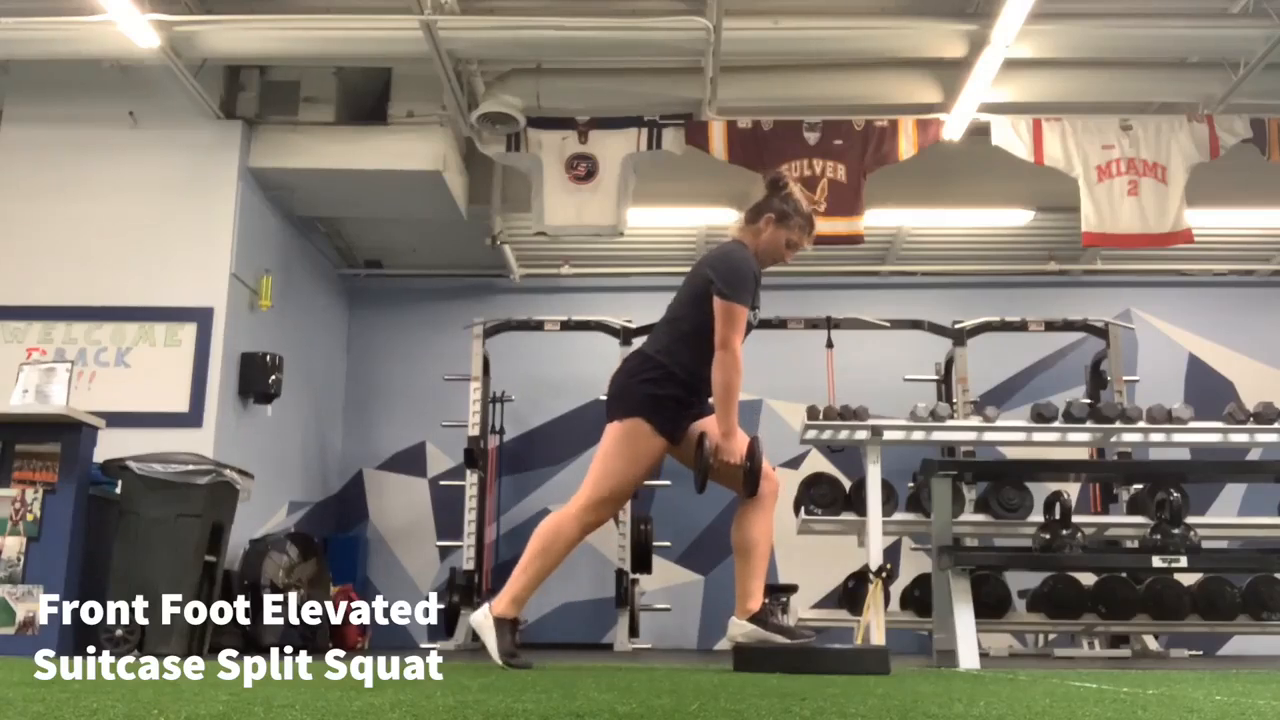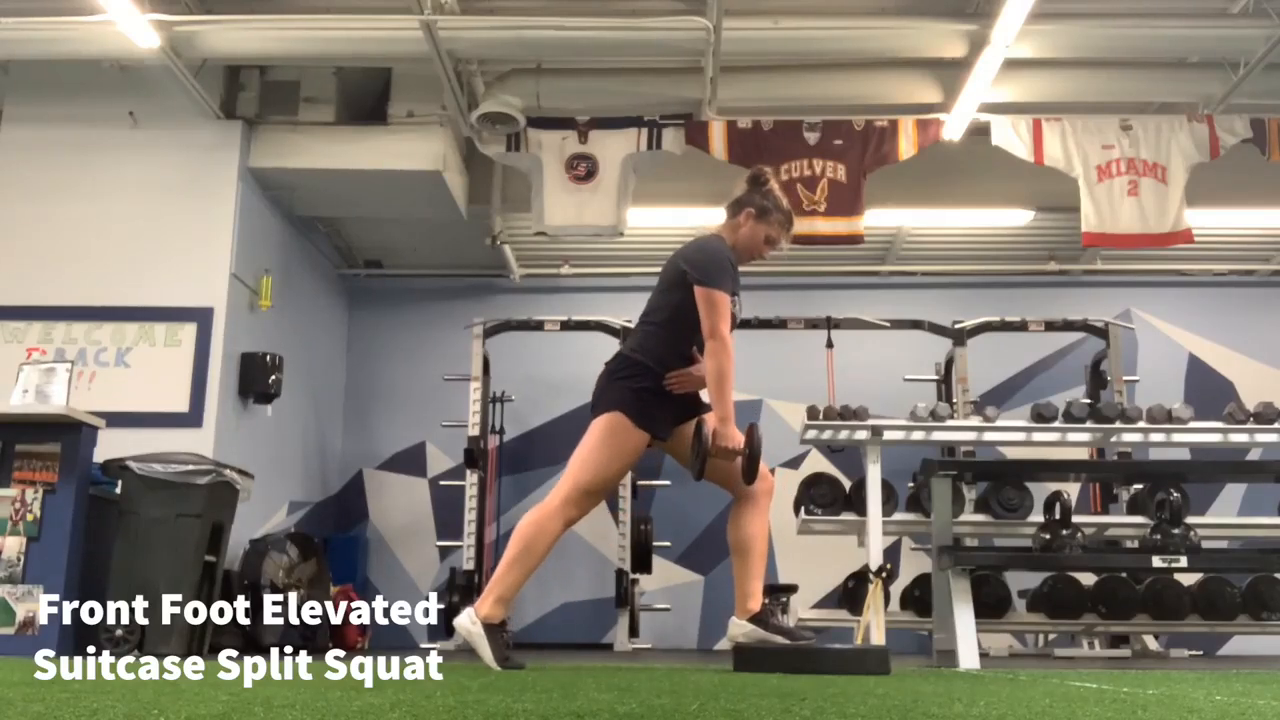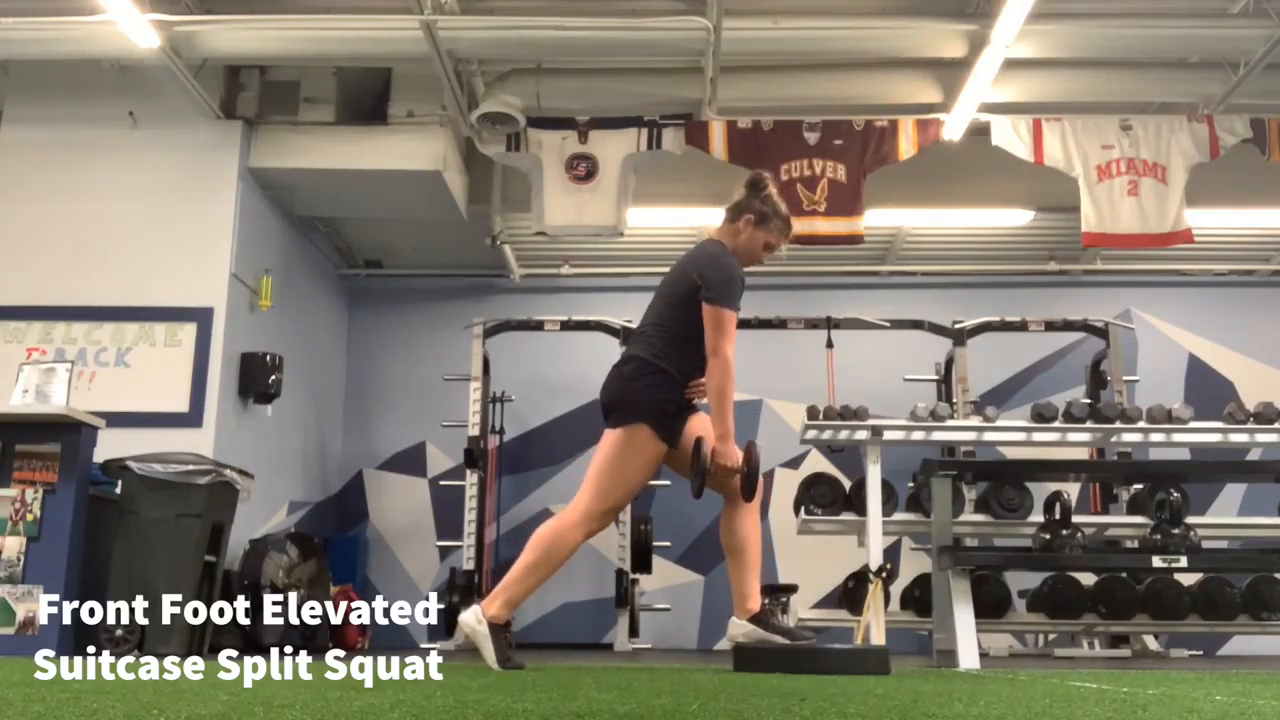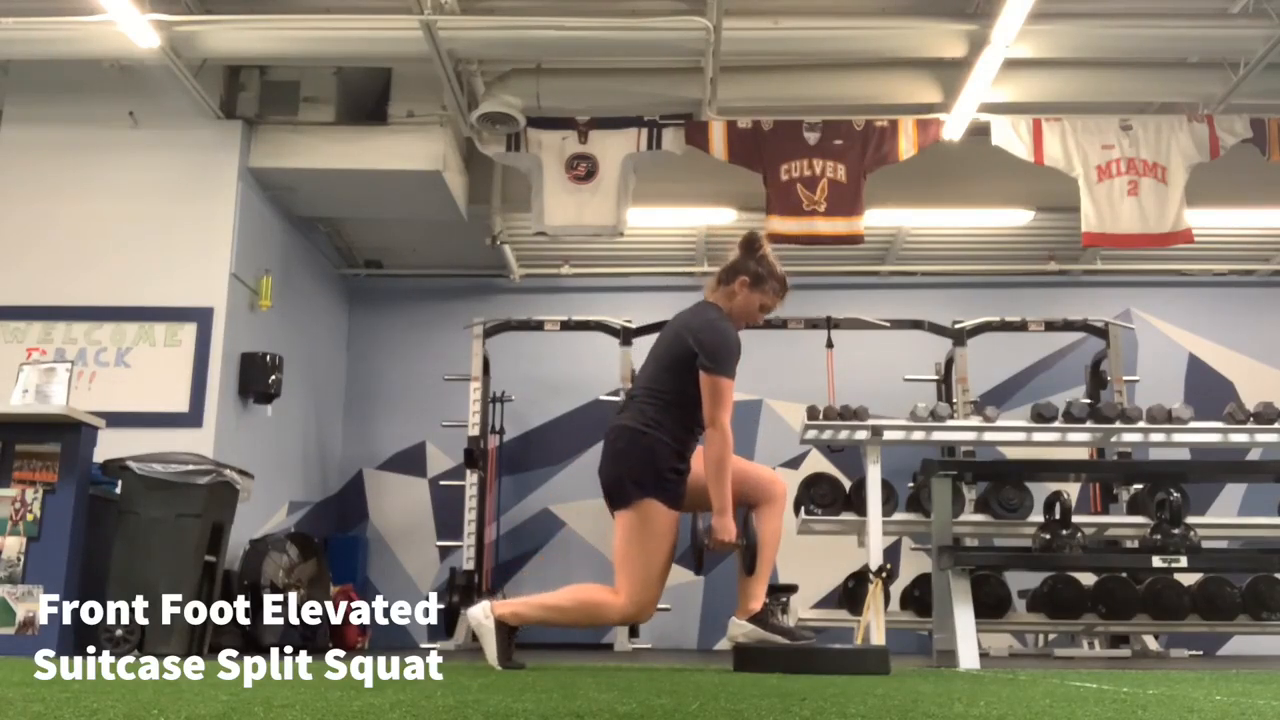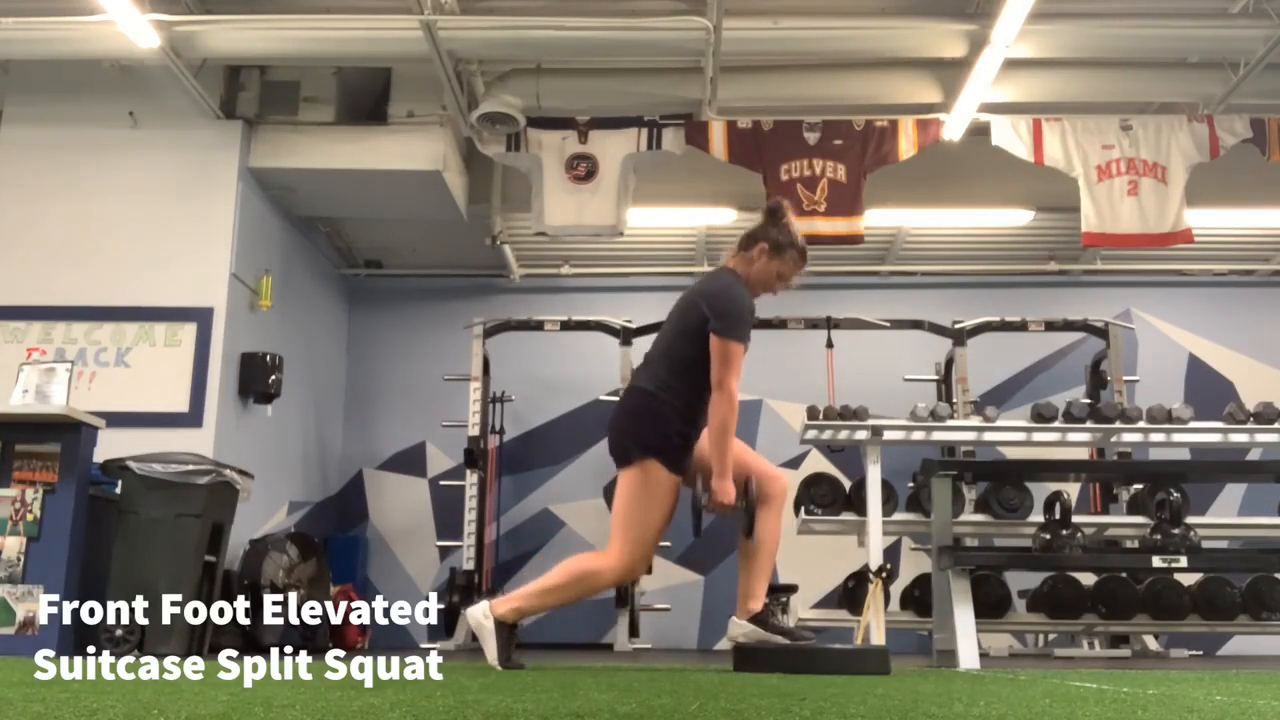
dt=1s
person 1, frame 1
left shoulder: (735, 265)
right shoulder: (737, 263)
right elbow: (727, 351)
left wrist: (722, 430)
right wrist: (728, 434)
left hip: (680, 399)
right hip: (650, 392)
left knee: (762, 485)
right knee: (592, 507)
left ankle: (750, 615)
right ankle: (500, 614)
person 1, frame 2
left shoulder: (720, 263)
right shoulder: (712, 255)
left elbow: (705, 343)
right elbow: (717, 338)
left wrist: (704, 373)
right wrist: (726, 420)
left hip: (673, 397)
right hip: (635, 389)
left knee: (756, 485)
right knee: (569, 501)
left ankle: (750, 616)
right ankle: (484, 616)
person 1, frame 3
left shoulder: (705, 259)
right shoulder: (723, 268)
right elbow: (720, 355)
left wrist: (705, 381)
right wrist: (723, 437)
left hip: (662, 397)
right hip: (645, 395)
left knee: (743, 485)
right knee: (590, 514)
left ankle: (749, 616)
right ankle: (490, 615)
person 1, frame 4
left shoulder: (698, 319)
right shoulder: (719, 334)
right elbow: (717, 428)
right wrist: (722, 514)
left hip: (655, 454)
right hip: (645, 461)
left knee: (770, 489)
right knee: (634, 606)
left ankle: (751, 615)
right ankle: (500, 613)
person 1, frame 5
left shoulder: (716, 287)
right shoulder: (735, 300)
right elbow: (724, 393)
right wrist: (722, 477)
left hip: (668, 423)
right hip: (654, 426)
left knee: (772, 487)
right knee: (624, 562)
left ankle: (751, 614)
right ankle: (498, 612)
